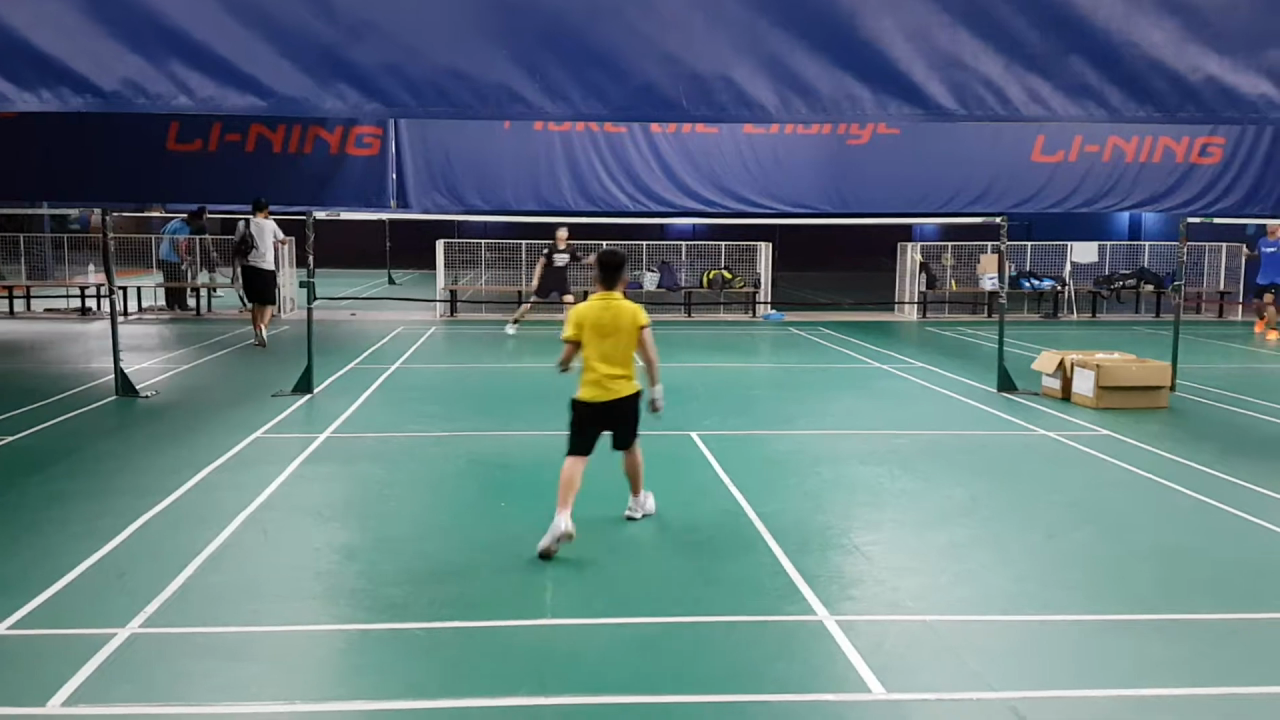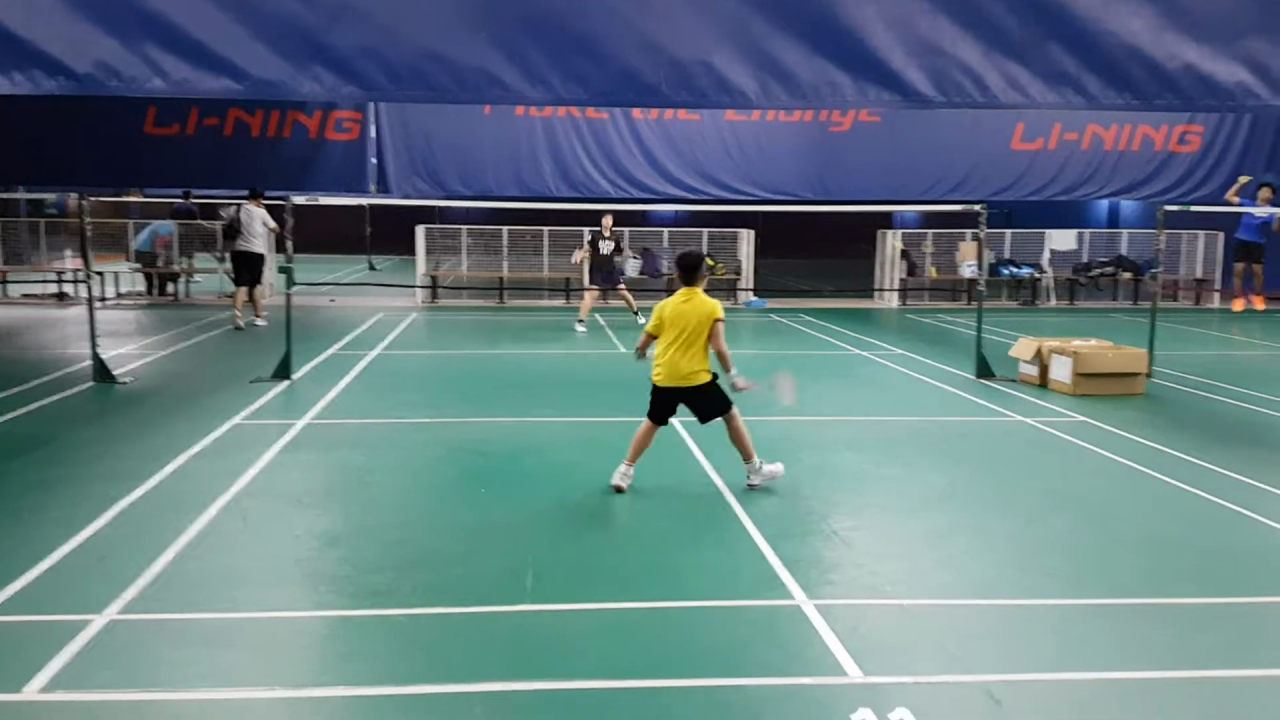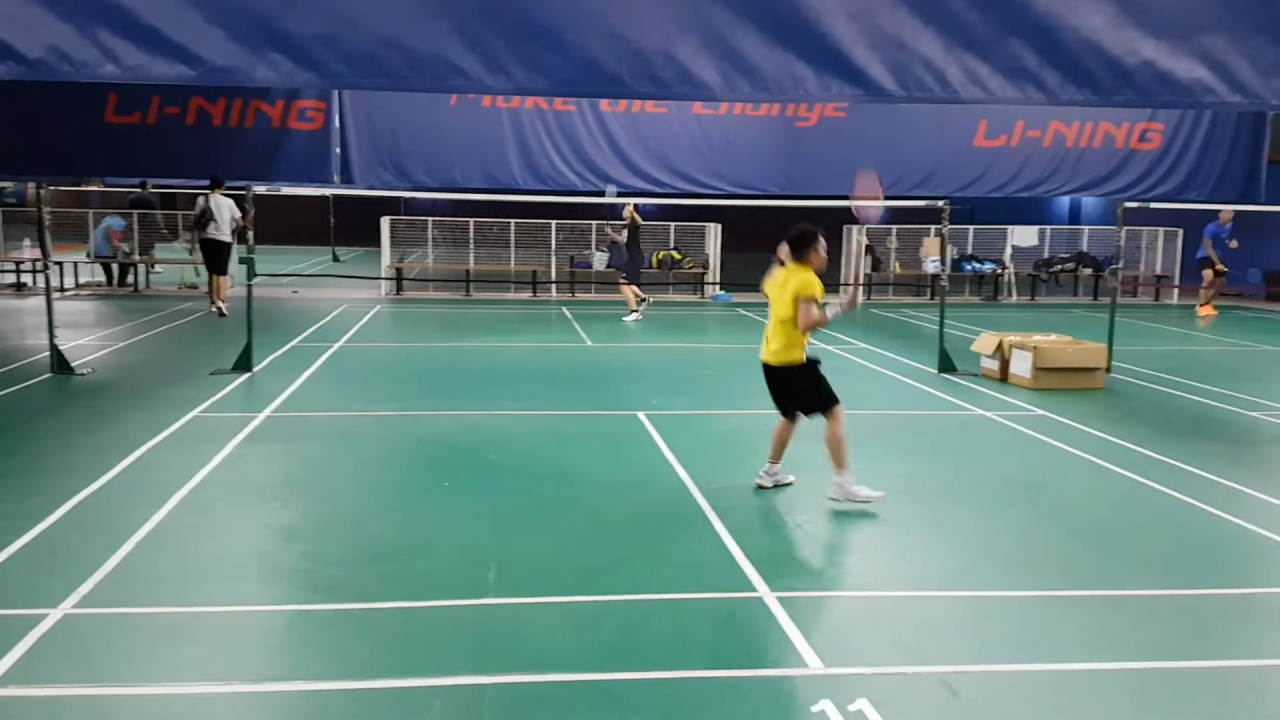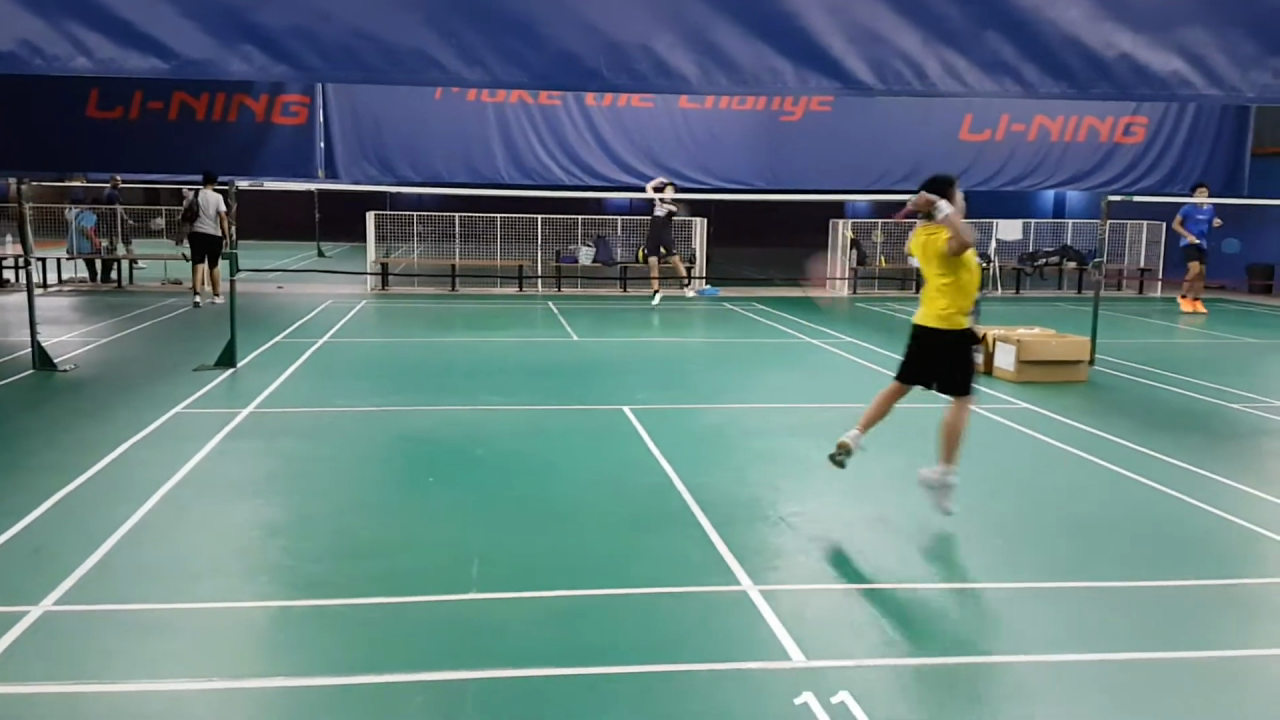
dt=0.5s
person 1, frame 1
left shoulder: (581, 311)
right shoulder: (635, 312)
left elbow: (567, 356)
right elbow: (649, 356)
left wrist: (562, 365)
right wrist: (656, 392)
left hip: (589, 397)
right hip: (625, 394)
left knee: (575, 459)
right knee: (630, 445)
left ankle: (562, 521)
right ankle: (638, 502)
person 1, frame 2
left shoulder: (664, 307)
right shoulder: (712, 306)
left elbow: (643, 345)
right elbow: (719, 349)
left wrist: (641, 352)
right wrist: (733, 377)
left hip: (664, 379)
right hip: (697, 380)
left knee: (652, 423)
right knee: (731, 415)
left ankle: (625, 472)
right ankle: (755, 470)
person 1, frame 3
left shoulder: (780, 275)
right shoulder: (808, 281)
left elbow: (766, 288)
right elbow: (807, 323)
left wrist: (780, 261)
right wrist: (837, 310)
left hip: (772, 359)
right hip: (791, 361)
left knee: (792, 416)
right knee: (835, 414)
left ankle: (770, 472)
right ankle: (842, 483)
person 1, frame 4
left shoulder: (921, 236)
right shoulder: (945, 238)
right elbow: (965, 240)
left wrist: (932, 210)
right wrist: (942, 206)
left hip: (925, 324)
right hip: (950, 327)
left knee: (900, 385)
right knee: (960, 400)
left ankle: (853, 437)
right ankle: (942, 474)
